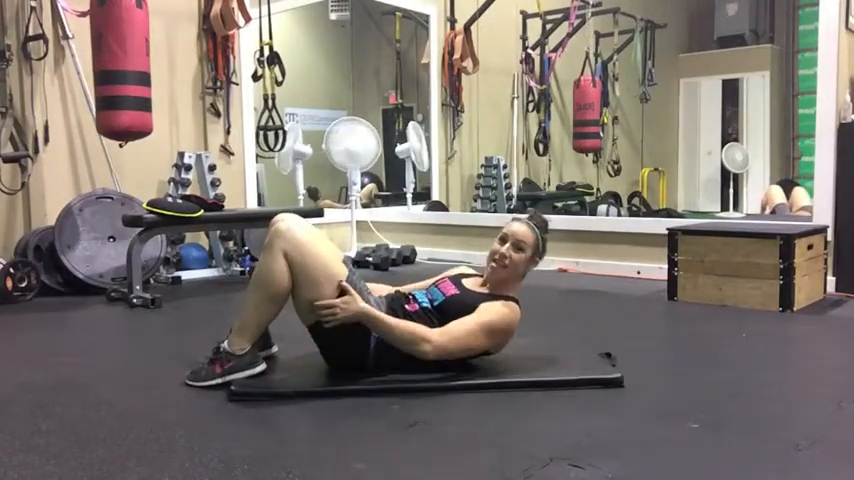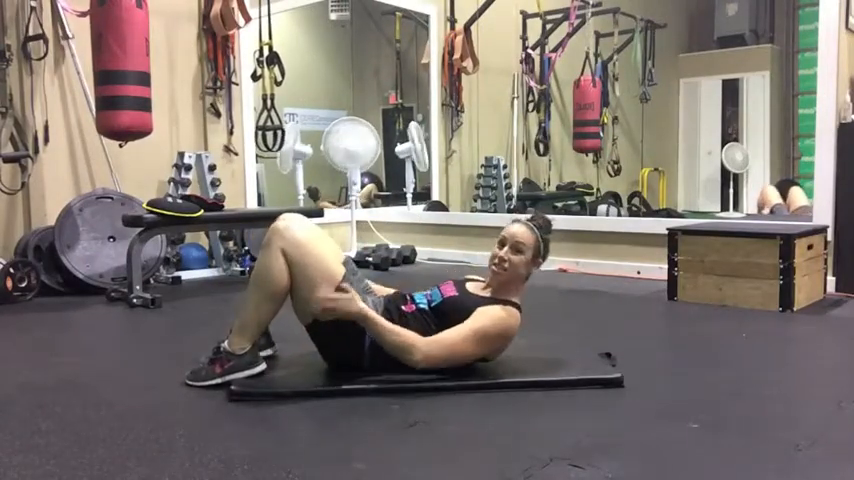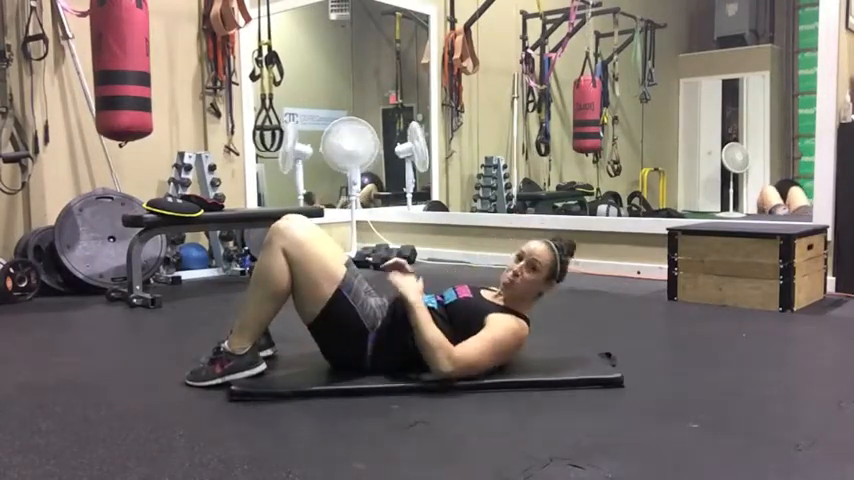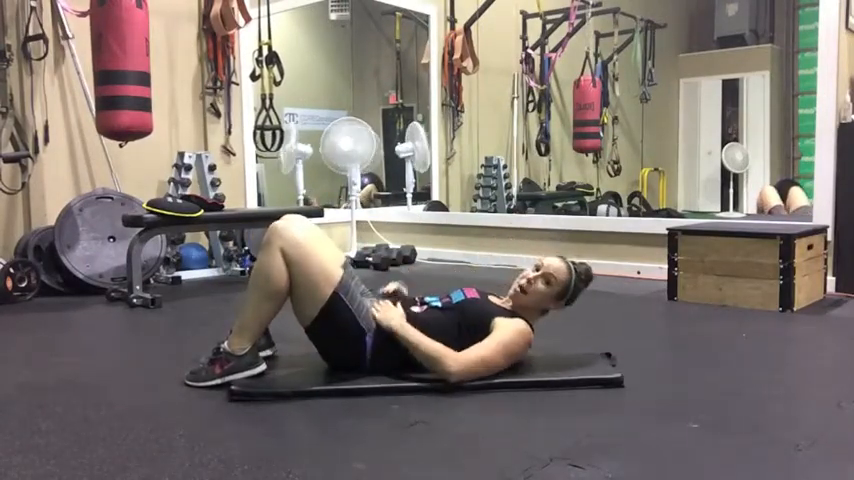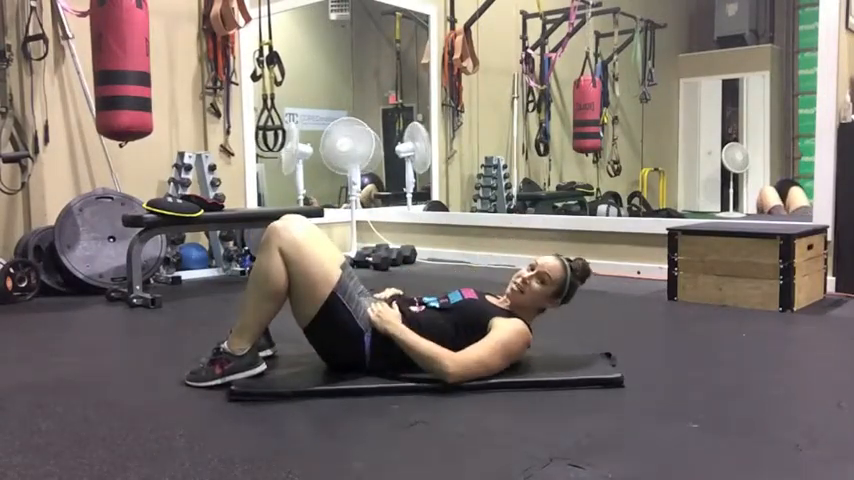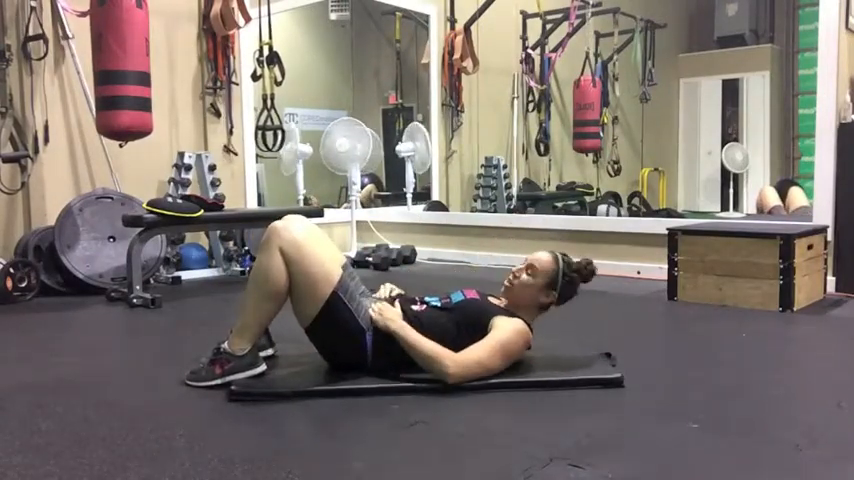
dt=0.4s
person 1, frame 1
left shoulder: (504, 314)
right shoulder: (467, 274)
left elbow: (430, 345)
left wrist: (362, 311)
right wrist: (354, 287)
left hip: (367, 343)
right hip: (376, 318)
left knee: (285, 237)
right knee: (286, 226)
left ankle: (239, 352)
right ankle: (255, 336)
person 1, frame 2
left shoulder: (503, 318)
right shoulder: (478, 284)
left elbow: (420, 354)
left wrist: (359, 311)
right wrist: (367, 290)
left hip: (364, 343)
right hip: (373, 316)
left knee: (285, 235)
right knee: (289, 226)
left ankle: (238, 353)
right ankle: (254, 335)
person 1, frame 3
left shoulder: (511, 327)
right shoulder: (492, 296)
left elbow: (447, 364)
left wrist: (414, 299)
right wrist: (412, 284)
left hip: (366, 340)
right hip: (375, 316)
left knee: (286, 236)
right knee: (291, 227)
left ankle: (239, 353)
right ankle: (255, 336)
person 1, frame 4
left shoulder: (517, 331)
right shoulder: (495, 305)
left elbow: (455, 367)
left wrist: (400, 327)
right wrist: (407, 299)
left hip: (365, 342)
right hip: (373, 319)
left knee: (284, 236)
right knee: (291, 227)
left ankle: (238, 353)
right ankle: (255, 336)
person 1, frame 5
left shoulder: (515, 331)
right shoulder: (494, 304)
left elbow: (452, 368)
left wrist: (394, 328)
right wrist: (398, 299)
left hip: (363, 341)
right hip: (371, 317)
left knee: (283, 236)
right knee: (290, 227)
left ankle: (238, 354)
right ankle: (254, 335)
person 1, frame 6
left shoulder: (515, 331)
right shoulder: (497, 306)
left elbow: (452, 368)
left wrist: (396, 325)
right wrist: (401, 300)
left hip: (363, 340)
right hip: (373, 315)
left knee: (283, 236)
right knee: (291, 227)
left ankle: (238, 354)
right ankle: (255, 336)
